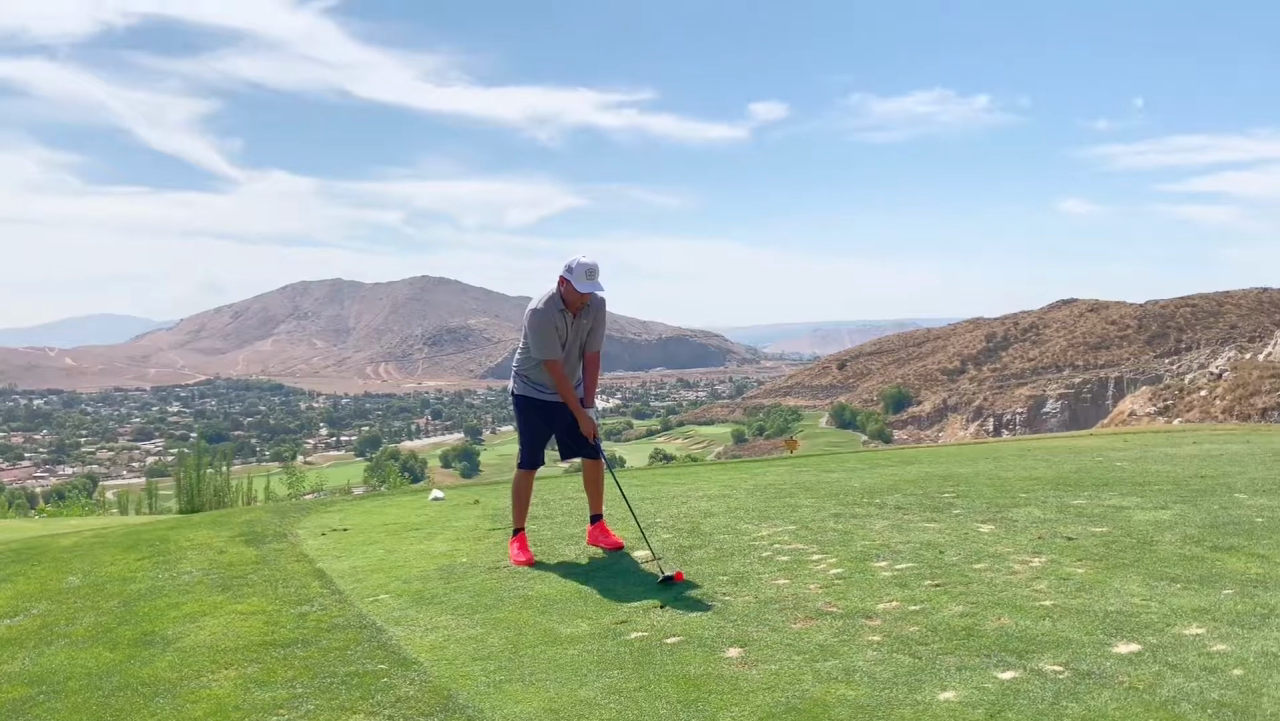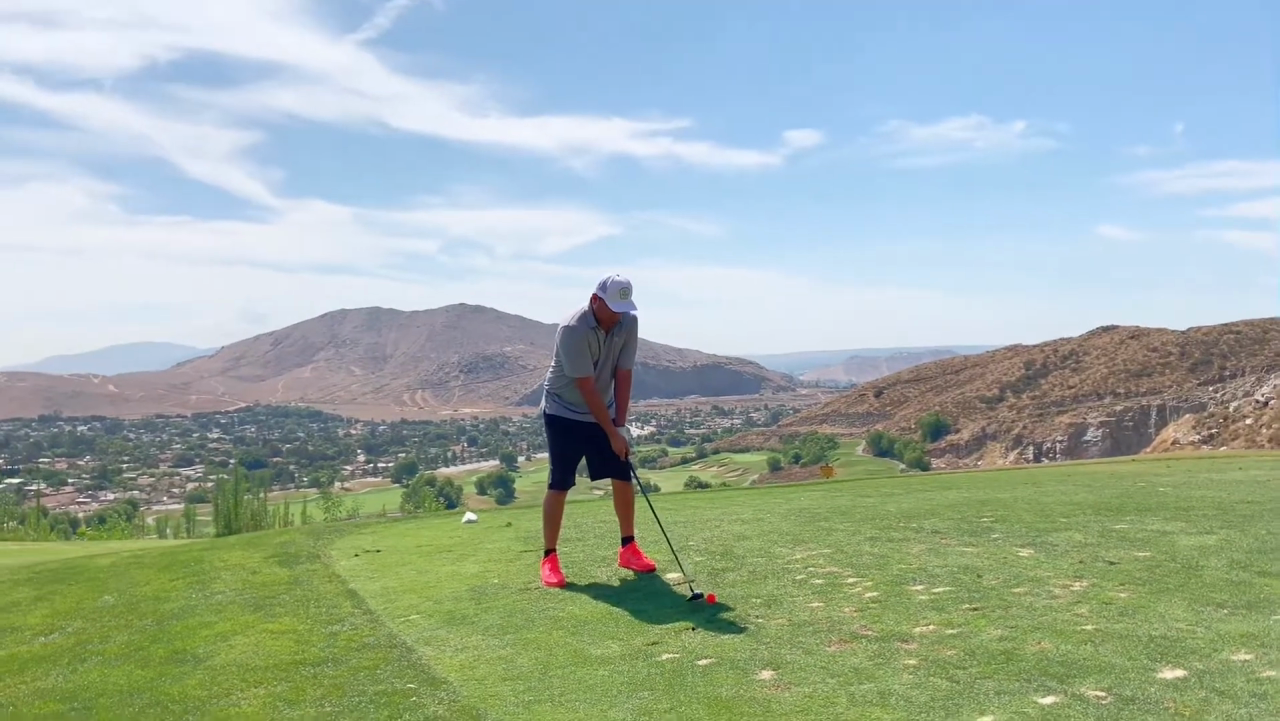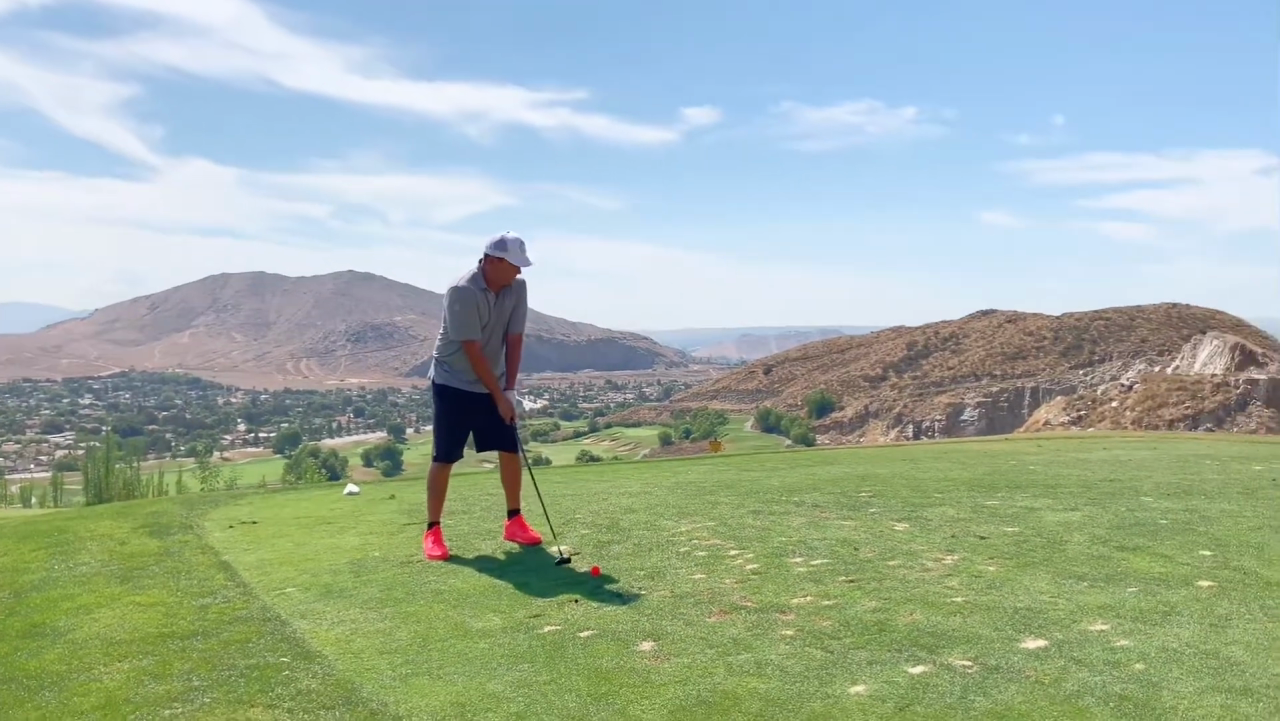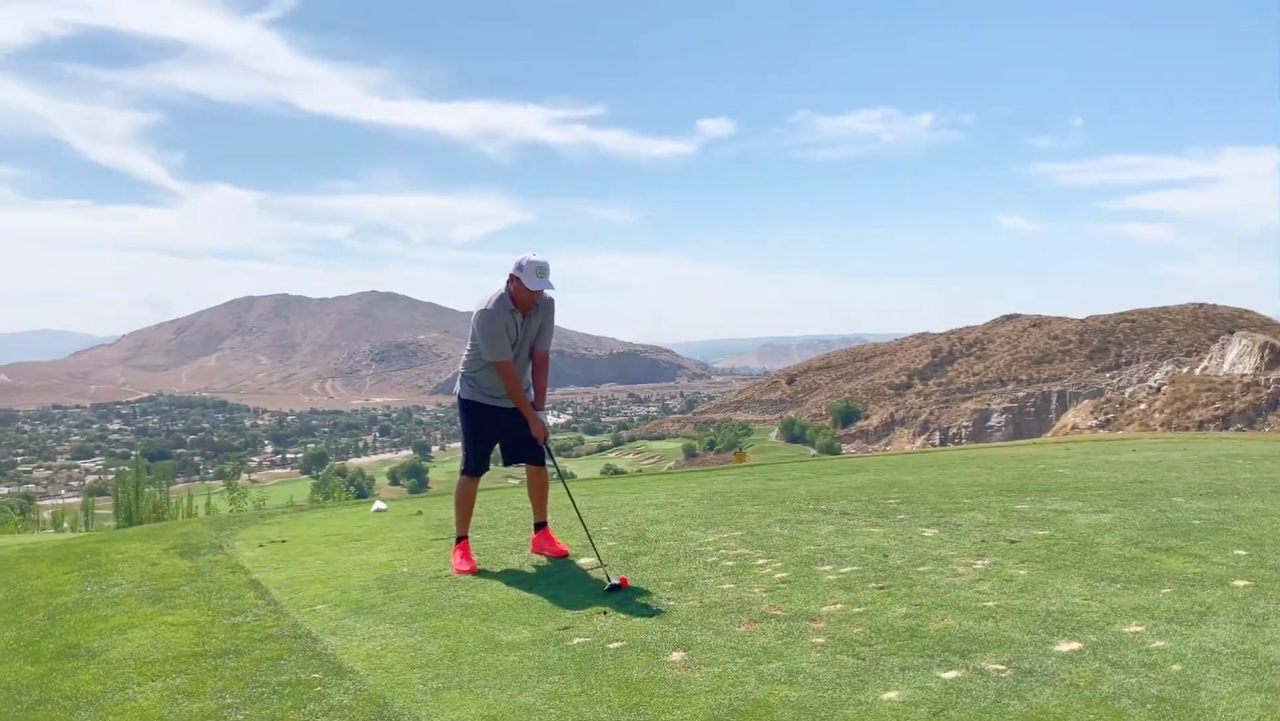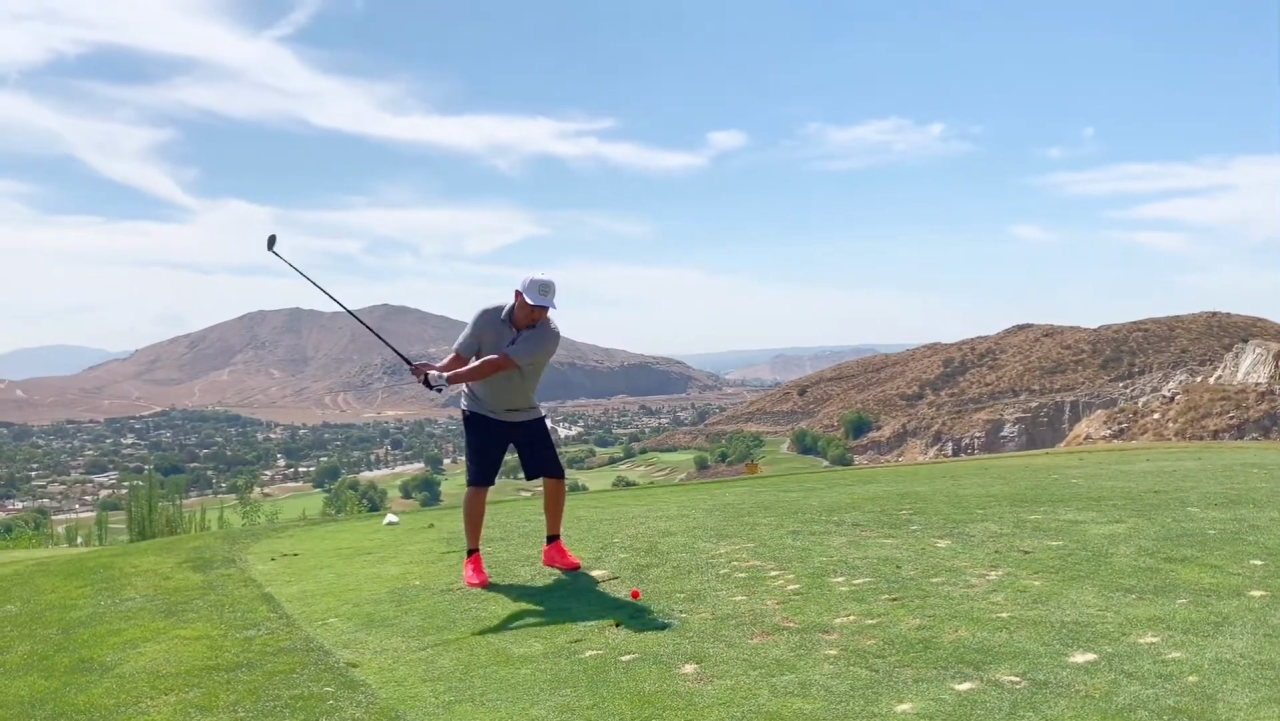
dt=1s
person 1, frame 1
left shoulder: (596, 305)
right shoulder: (540, 312)
left elbow: (591, 357)
right elbow: (555, 370)
left wrist: (589, 406)
right wrist: (580, 416)
left hip: (571, 391)
right hip: (533, 392)
left knee: (593, 455)
right knee: (529, 463)
left ankle: (596, 526)
right ankle: (517, 537)
person 1, frame 2
left shoulder: (629, 323)
right shoulder: (572, 330)
left elbow: (623, 376)
right elbow: (587, 388)
left wrist: (620, 425)
right wrist: (612, 433)
left hip: (603, 411)
right hip: (564, 413)
left knee: (623, 476)
right knee: (560, 484)
left ankle: (628, 548)
right ankle: (549, 558)
person 1, frame 3
left shoulder: (518, 288)
right shoulder: (461, 292)
left elbow: (514, 340)
right elbow: (472, 351)
left wrist: (510, 390)
right wrist: (498, 396)
left hip: (493, 383)
right hip: (453, 384)
left knee: (510, 449)
right knee: (444, 457)
left ankle: (514, 520)
right ankle: (433, 531)
person 1, frame 4
left shoulder: (546, 305)
right shoulder: (489, 314)
left elbow: (540, 358)
right elbow: (506, 372)
left wrist: (540, 409)
right wrist: (531, 418)
left hip: (518, 397)
right hip: (479, 398)
left knee: (537, 462)
right knee: (473, 470)
left ankle: (541, 533)
right ankle: (461, 545)
person 1, frame 5
left shoulder: (547, 335)
right shoulder: (487, 317)
left elbow: (496, 364)
right elbow: (460, 356)
left wrist: (445, 380)
right wrist: (436, 369)
left hip: (525, 414)
right hip: (481, 412)
left knee: (555, 476)
right knee: (478, 483)
left ankle: (553, 546)
right ankle: (472, 557)
